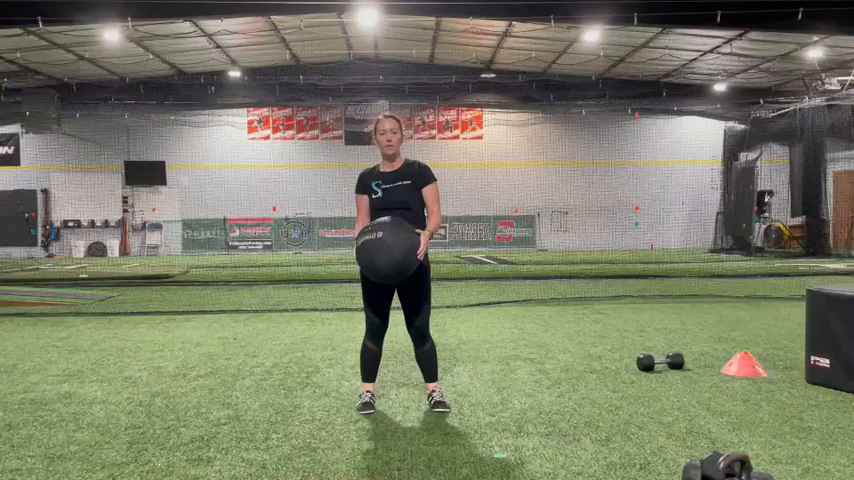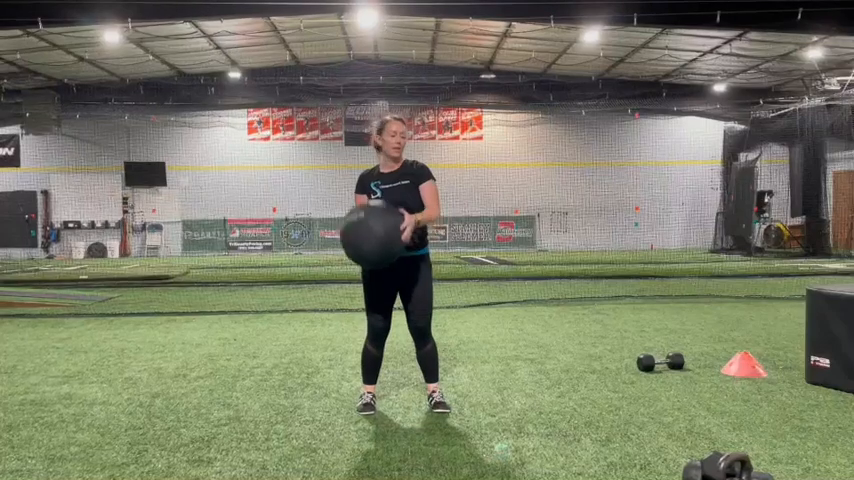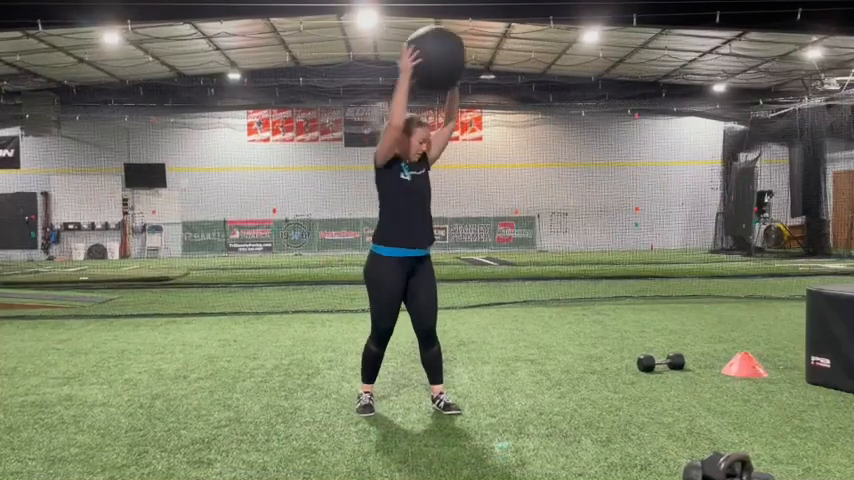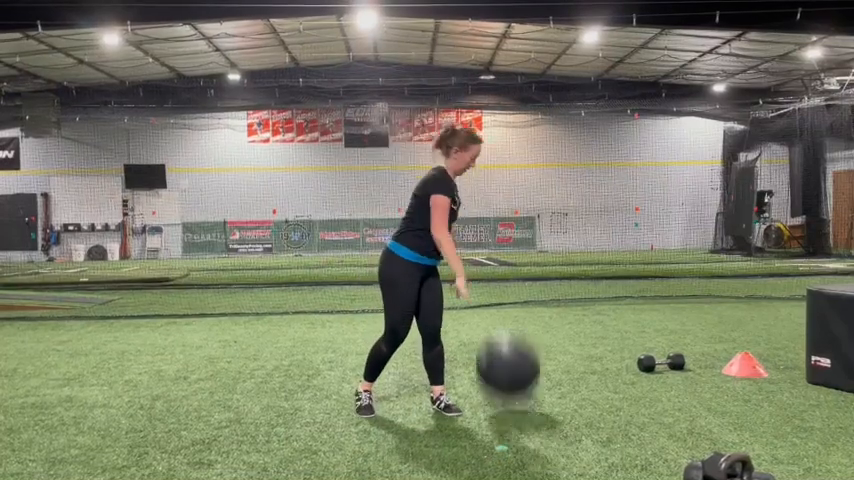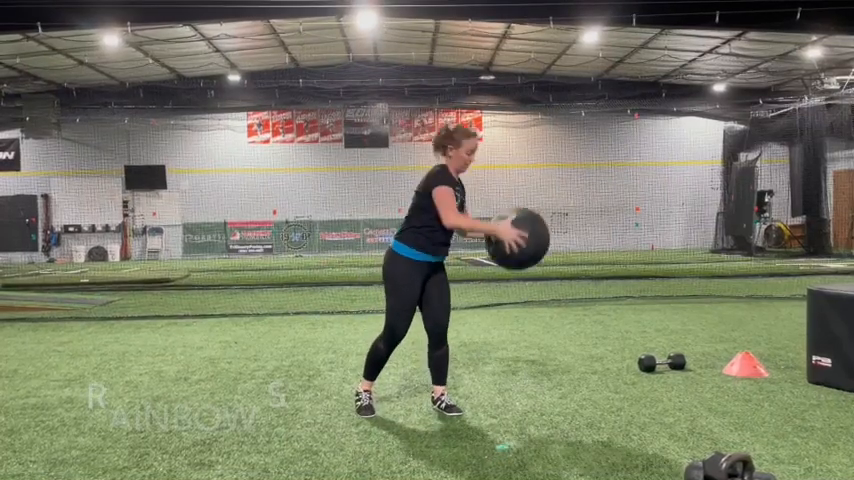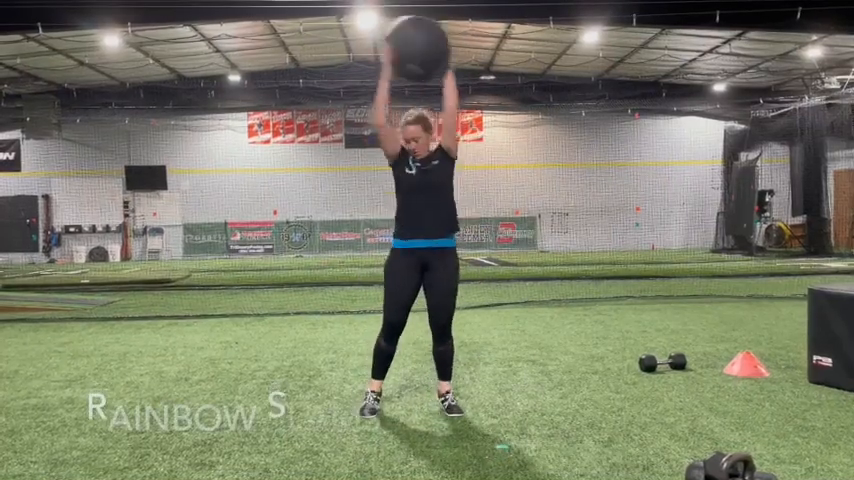
dt=0.5s
person 1, frame 1
left shoulder: (420, 171)
right shoulder: (367, 178)
left elbow: (435, 213)
right elbow: (363, 220)
left wrist: (427, 233)
left hip: (414, 261)
left knee: (419, 327)
right knee: (375, 327)
left ankle: (434, 391)
right ankle: (367, 391)
person 1, frame 2
left shoulder: (417, 171)
right shoulder: (366, 179)
left elbow: (434, 211)
left wrist: (415, 219)
left hip: (416, 262)
right hip: (379, 264)
left knee: (421, 328)
right knee: (377, 329)
left ankle: (434, 391)
right ankle: (368, 392)
person 1, frame 3
left shoulder: (422, 165)
right shoulder: (386, 164)
left elbow: (450, 126)
right elbow: (395, 121)
left wrist: (452, 85)
right wrist: (405, 77)
left hip: (420, 262)
right hip: (386, 262)
left knee: (427, 330)
right knee: (382, 331)
left ankle: (438, 394)
right ankle: (366, 392)
person 1, frame 4
left shoulder: (445, 183)
right shoulder: (440, 182)
right elbow: (439, 232)
left wrist: (458, 270)
right wrist: (460, 274)
left hip: (425, 268)
right hip: (400, 265)
left knee: (432, 332)
right knee: (396, 333)
left ankle: (438, 395)
right ankle: (364, 390)
person 1, frame 5
left shoulder: (456, 184)
right shoulder: (437, 176)
left elbow: (458, 224)
right elbow: (450, 219)
left wrist: (495, 230)
right wrist: (497, 230)
left hip: (434, 266)
right hip: (404, 262)
left knee: (439, 331)
right knee: (395, 331)
left ankle: (439, 394)
right ankle: (364, 389)
person 1, frame 6
left shoulder: (443, 158)
right shoulder: (398, 159)
left elbow: (450, 115)
right elbow: (380, 121)
left wrist: (447, 73)
right wrist: (386, 71)
left hip: (442, 254)
right hip: (405, 254)
left knee: (442, 327)
right knee: (392, 325)
left ankle: (445, 391)
right ankle: (374, 391)
